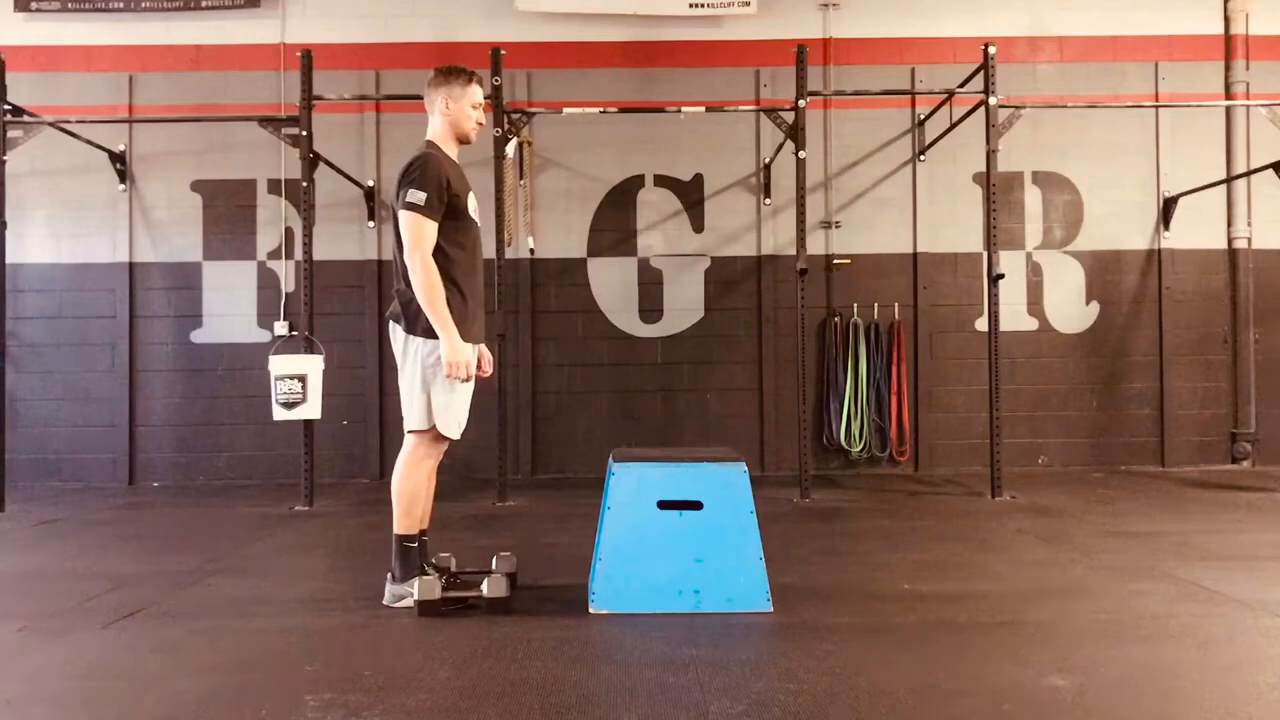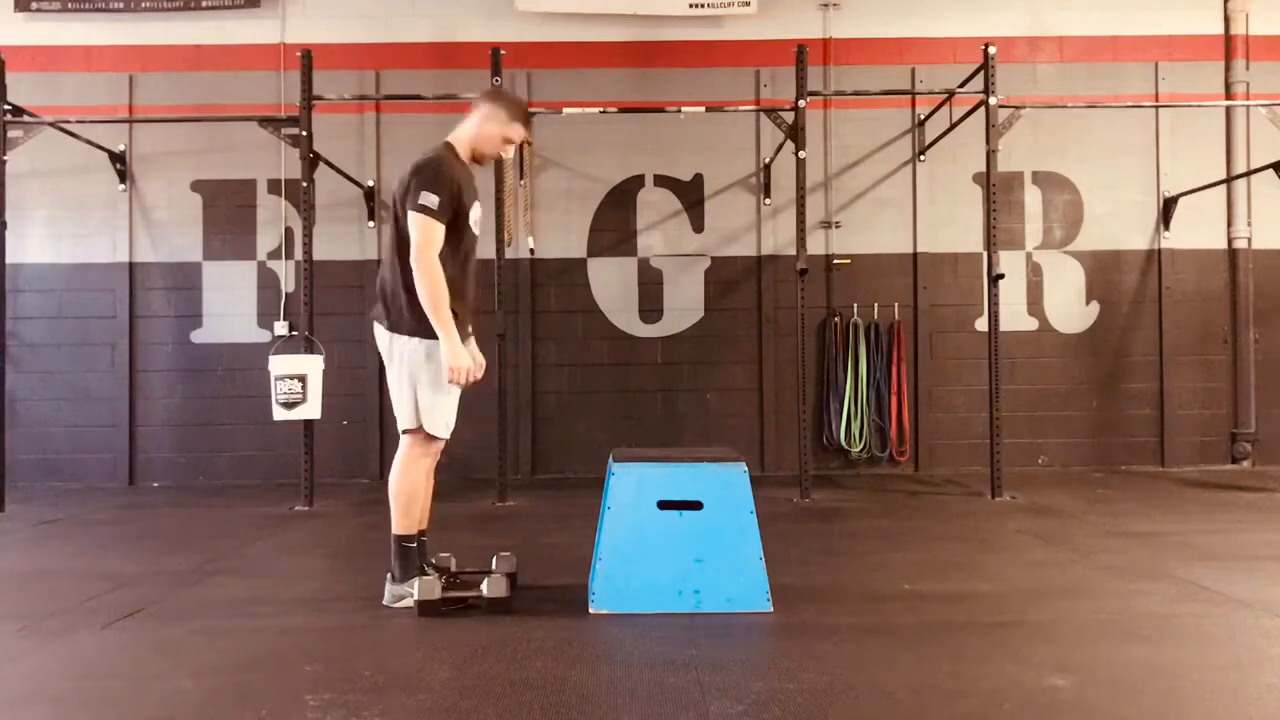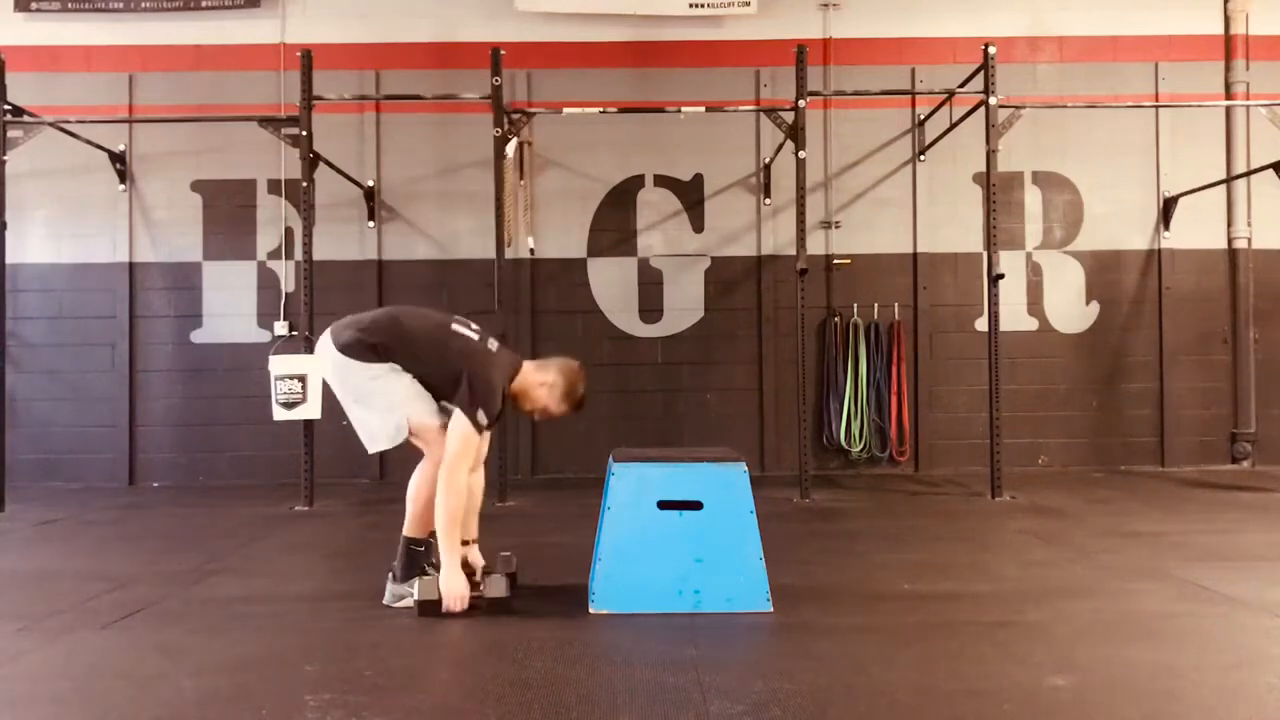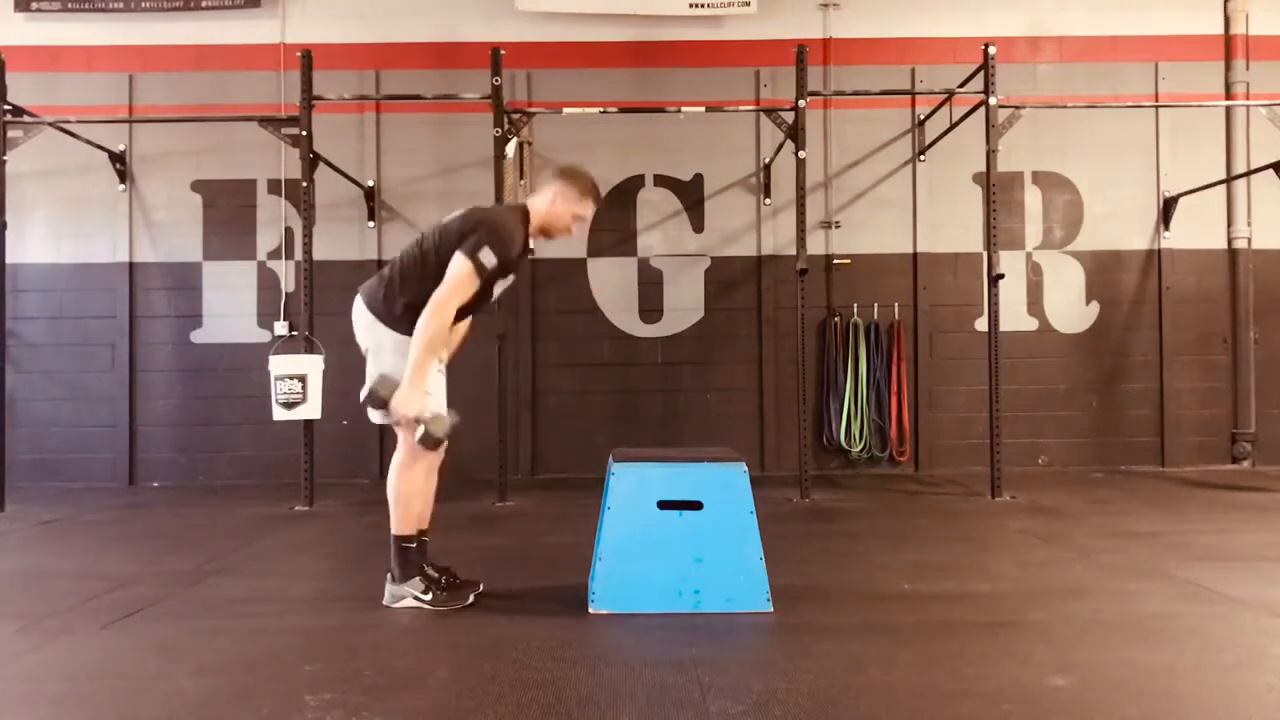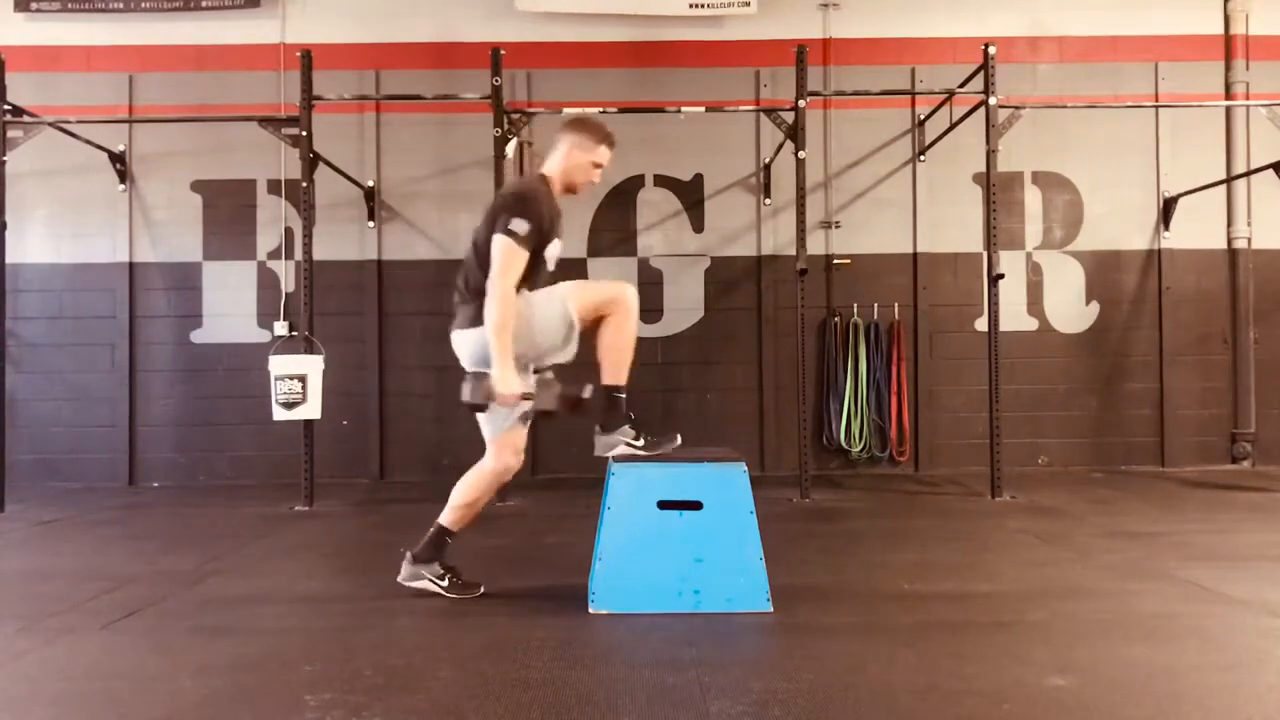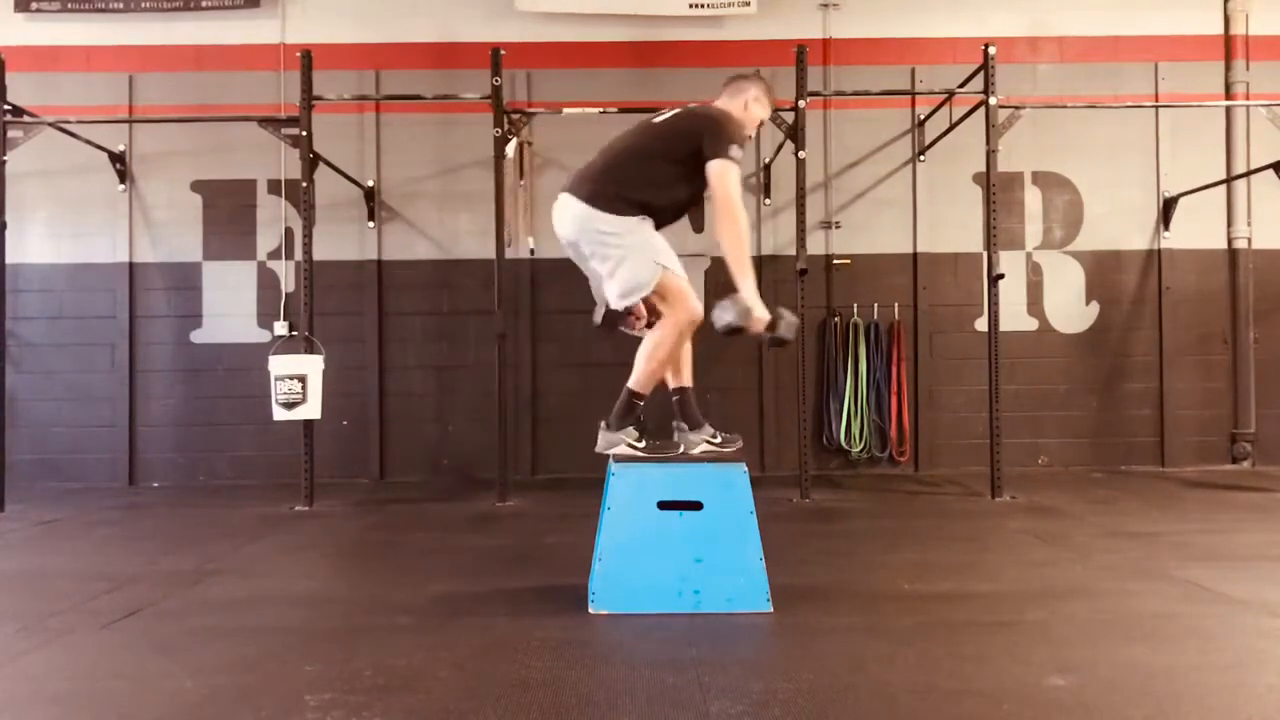
dt=0.7s
person 1, frame 1
left shoulder: (451, 172)
right shoulder: (426, 169)
right elbow: (418, 258)
left wrist: (473, 337)
right wrist: (449, 337)
left hip: (452, 334)
right hip: (433, 334)
left knee: (432, 445)
right knee: (424, 443)
left ankle: (418, 565)
right ankle: (403, 575)
person 1, frame 2
left shoulder: (460, 175)
right shoulder: (436, 171)
right elbow: (423, 260)
left wrist: (467, 338)
right wrist: (450, 339)
left hip: (437, 332)
right hip: (416, 330)
left knee: (428, 444)
right knee: (420, 441)
left ankle: (417, 563)
right ankle: (404, 576)
person 1, frame 3
left shoulder: (499, 373)
right shoulder: (488, 381)
left elbow: (472, 467)
right elbow: (453, 473)
left wrist: (469, 543)
right wrist: (451, 567)
left hip: (359, 348)
right hip: (354, 353)
left knee: (444, 448)
right knee: (441, 450)
left ankle: (416, 564)
right ankle: (407, 577)
person 1, frame 4
left shoulder: (512, 236)
right shoulder: (501, 233)
left elbow: (462, 311)
right elbow: (442, 305)
left wrist: (431, 371)
right wrist: (413, 385)
left hip: (408, 322)
right hip: (393, 319)
left knee: (428, 442)
right knee: (420, 442)
left ankle: (417, 565)
right ankle: (405, 577)
person 1, frame 5
left shoulder: (543, 205)
right shoulder: (528, 201)
right elbow: (500, 287)
left wrist: (512, 364)
right wrist: (505, 368)
left hip: (493, 333)
right hip: (492, 331)
left knee: (504, 459)
right knee: (619, 297)
left ankle: (425, 559)
right ankle: (615, 426)
person 1, frame 6
left shoulder: (688, 125)
right shoulder: (722, 125)
right elbow: (728, 212)
left wrist: (630, 291)
right wrist: (750, 296)
left hip: (579, 208)
right hip: (603, 214)
left knee: (671, 310)
right knee: (683, 312)
left ankle: (690, 427)
right ankle: (620, 427)
